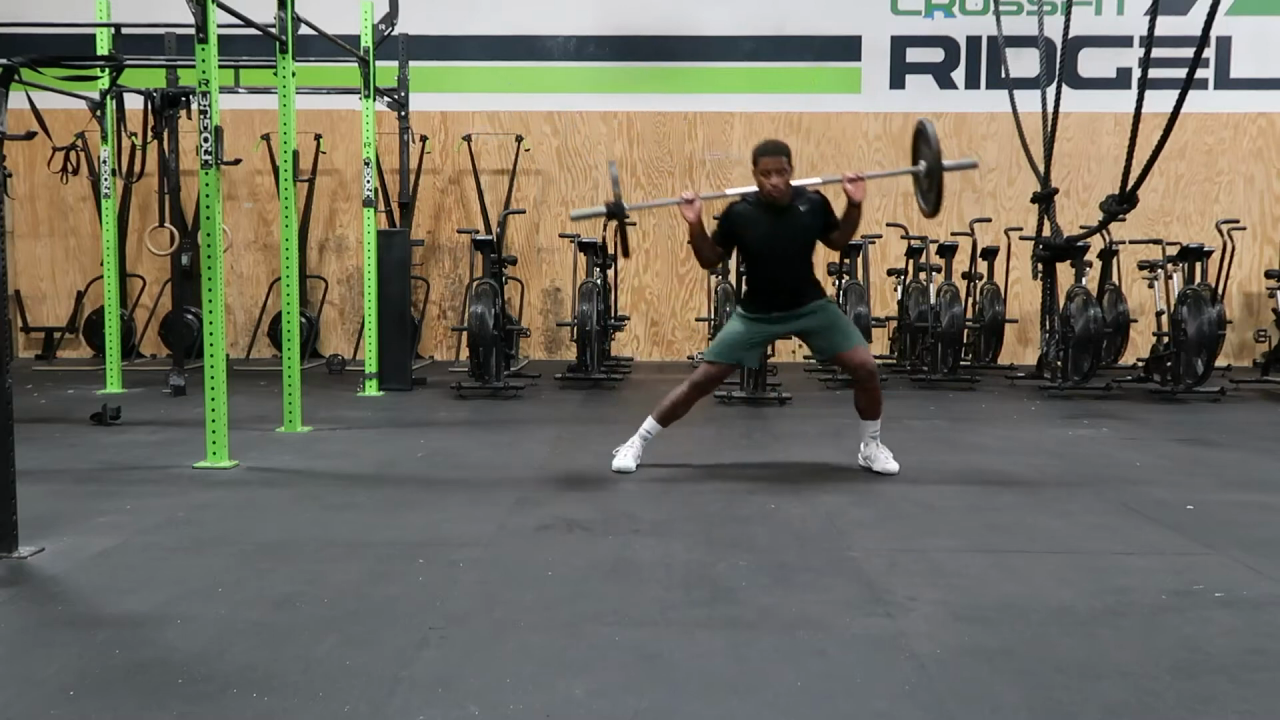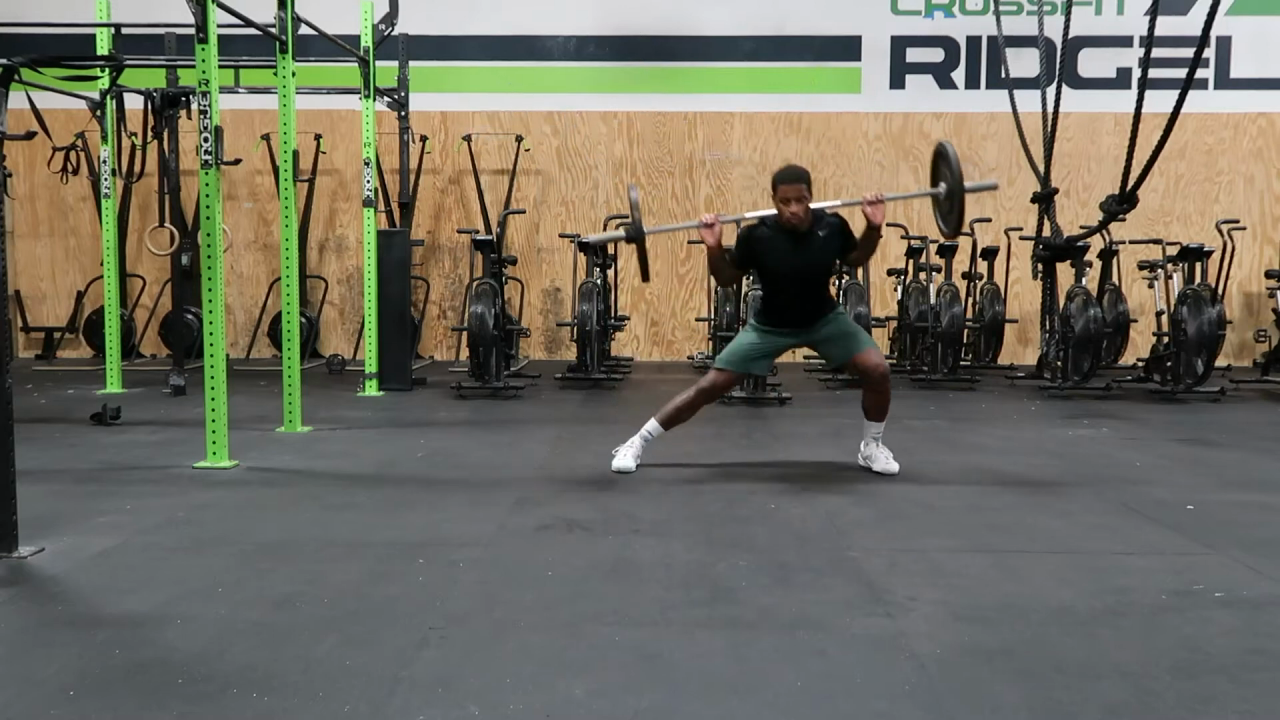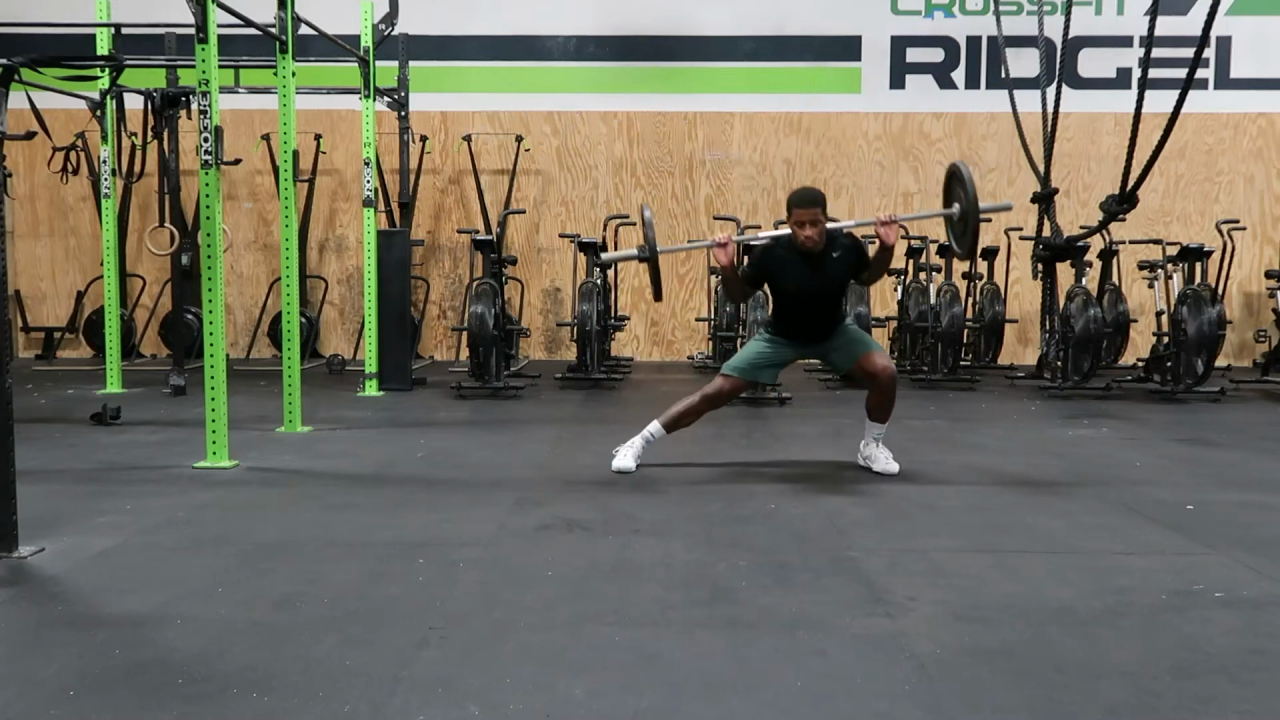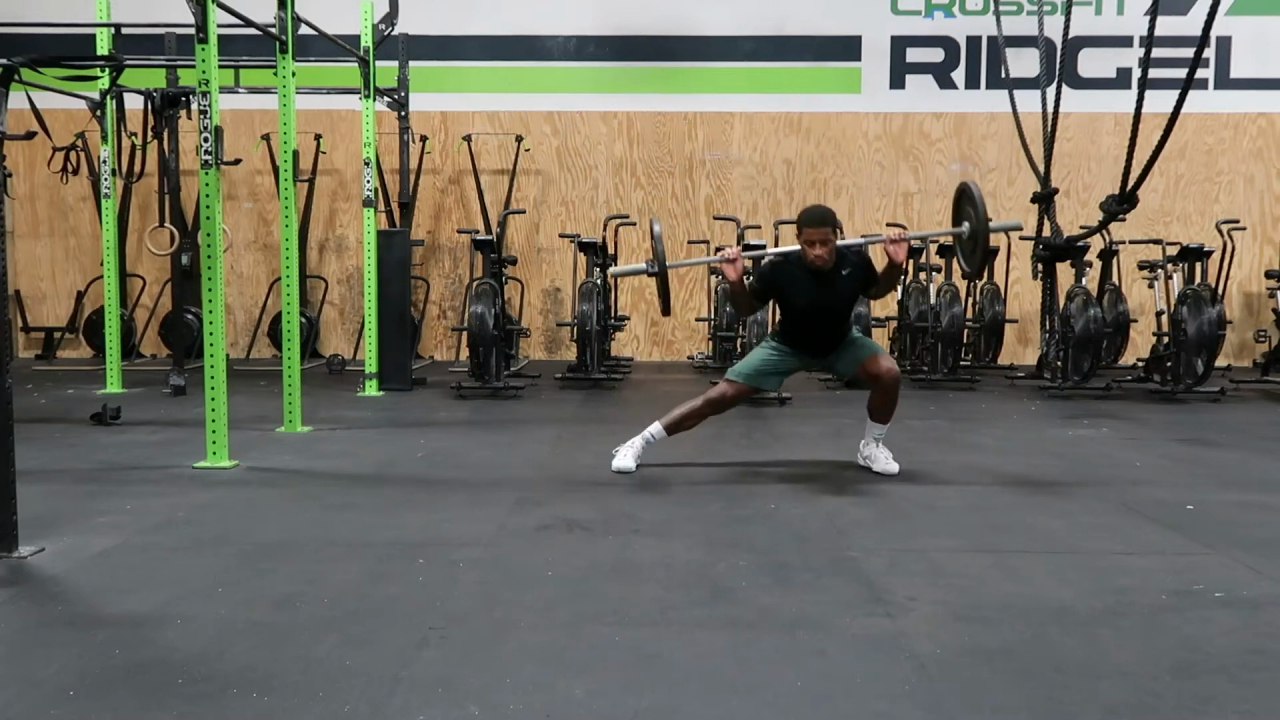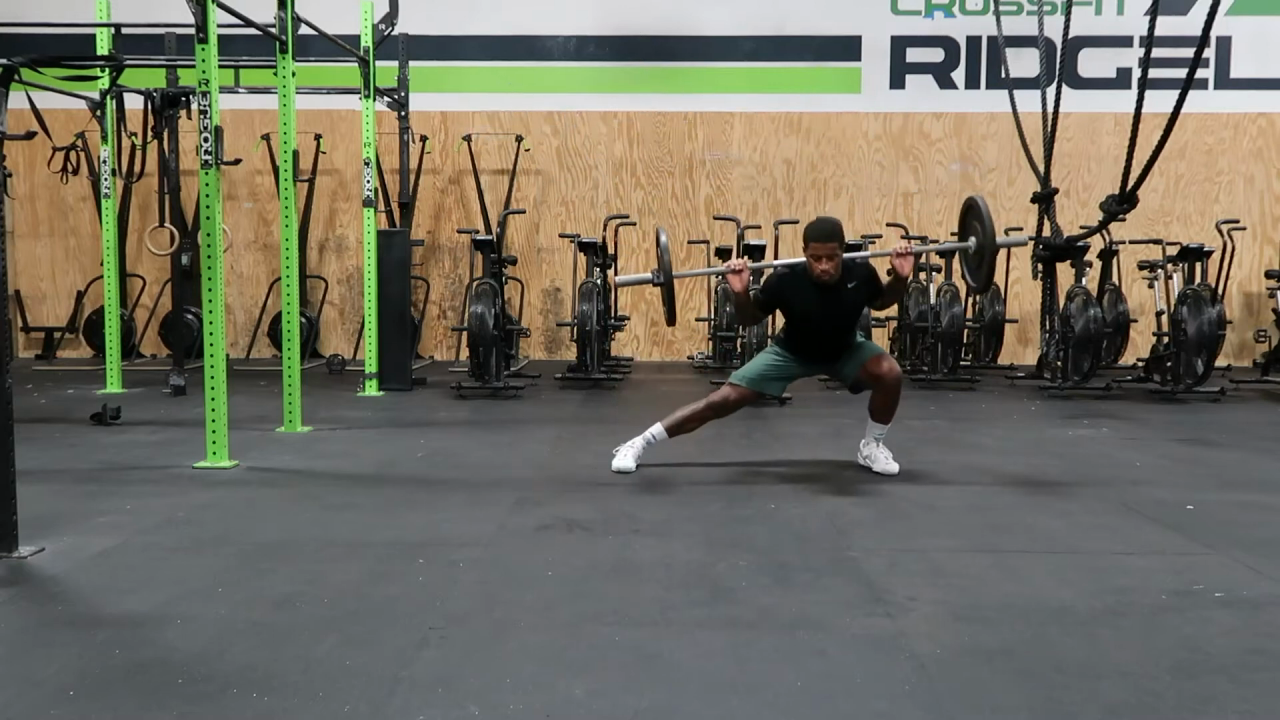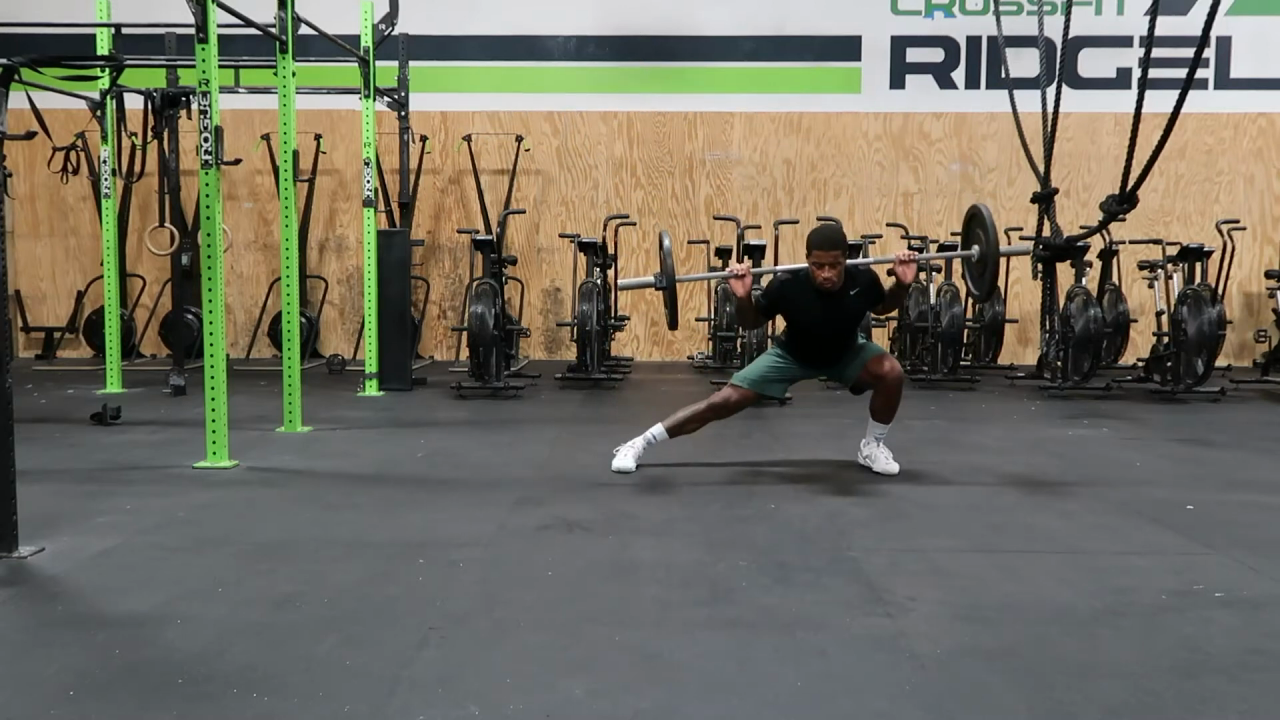
dt=0.1s
person 1, frame 1
left shoulder: (813, 203)
right shoulder: (739, 213)
left elbow: (838, 242)
right elbow: (710, 261)
left wrist: (855, 205)
right wrist: (695, 224)
left hip: (810, 305)
right hip: (756, 313)
left knee: (865, 368)
right knee: (704, 378)
left ankle: (871, 446)
right ankle: (636, 442)
person 1, frame 2
left shoulder: (832, 225)
right shoulder: (758, 234)
left elbow: (857, 260)
right elbow: (727, 279)
left wrist: (874, 226)
right wrist: (713, 247)
left hip: (824, 320)
right hip: (771, 325)
left knee: (876, 371)
right knee: (711, 386)
left ankle: (871, 446)
right ankle: (636, 442)
person 1, frame 3
left shoulder: (846, 246)
right shoulder: (770, 253)
left elbow: (869, 277)
right elbow: (739, 295)
left wrist: (887, 247)
right wrist: (727, 265)
left hip: (833, 332)
right hip: (780, 337)
left knee: (884, 372)
right knee: (716, 392)
left ankle: (871, 447)
right ankle: (637, 443)
person 1, frame 4
left shoulder: (855, 262)
right shoulder: (779, 269)
left elbow: (877, 292)
right elbow: (745, 309)
left wrist: (895, 265)
right wrist: (735, 280)
left hip: (841, 343)
right hip: (787, 347)
left knee: (887, 373)
right knee: (720, 396)
left ankle: (872, 446)
right ankle: (637, 444)
person 1, frame 5
left shoulder: (860, 273)
right shoulder: (785, 280)
left elbow: (881, 302)
right elbow: (749, 319)
left wrist: (901, 278)
right wrist: (740, 291)
left hip: (844, 350)
right hip: (791, 354)
left knee: (890, 374)
right knee: (722, 401)
left ankle: (872, 446)
right ankle: (638, 444)
person 1, frame 6
left shoulder: (863, 280)
right shoulder: (787, 286)
left elbow: (883, 307)
right elbow: (751, 323)
left wrist: (903, 284)
right wrist: (742, 296)
left hip: (846, 353)
right hip: (792, 356)
left knee: (891, 373)
right knee: (723, 402)
left ankle: (872, 446)
right ankle: (637, 444)
